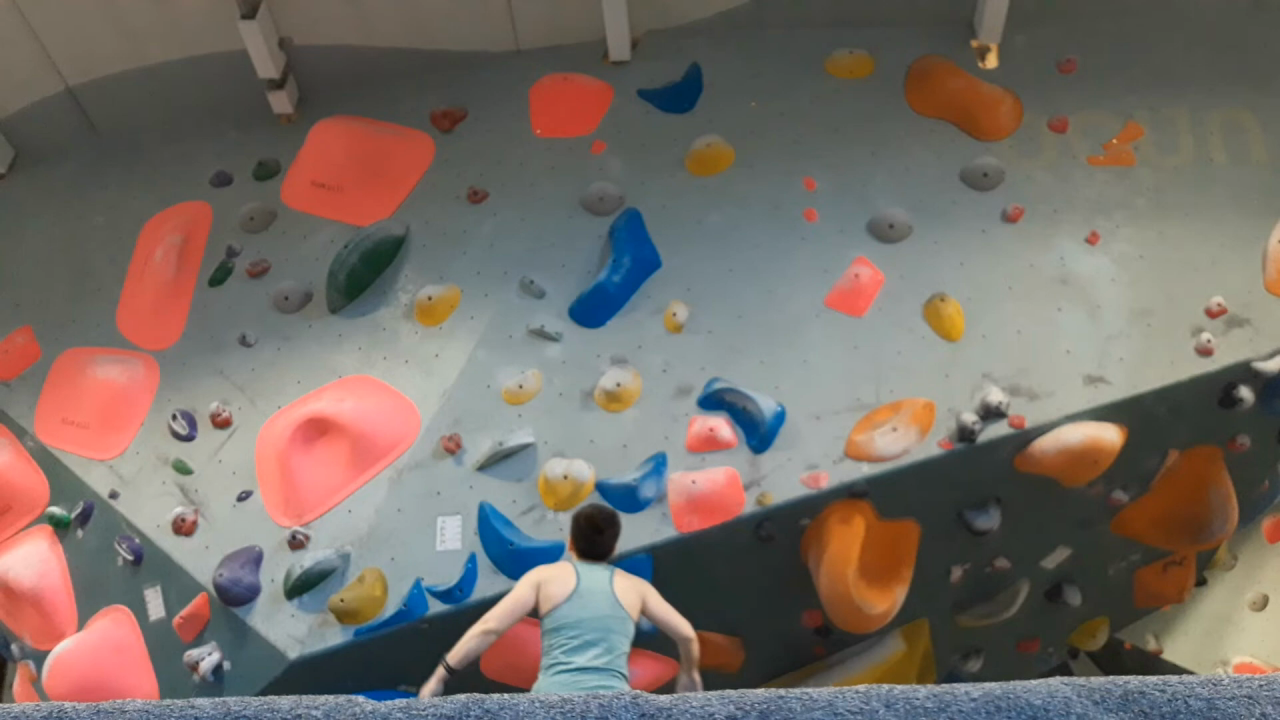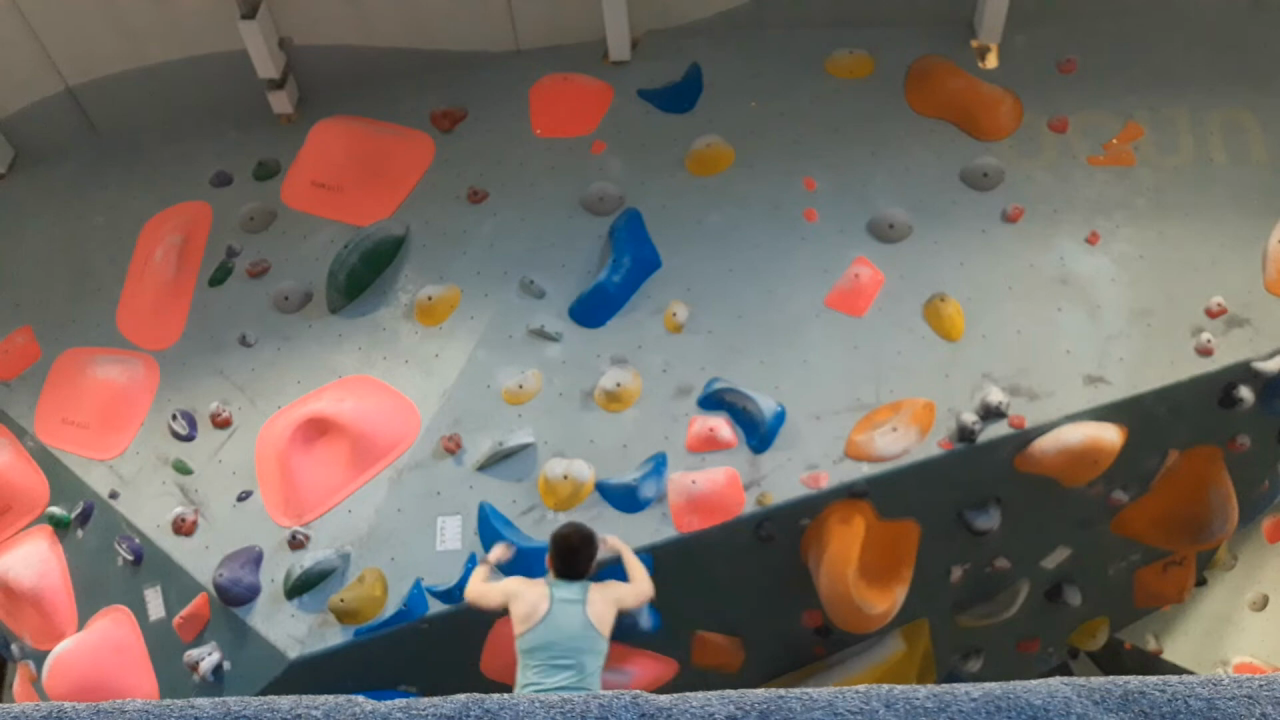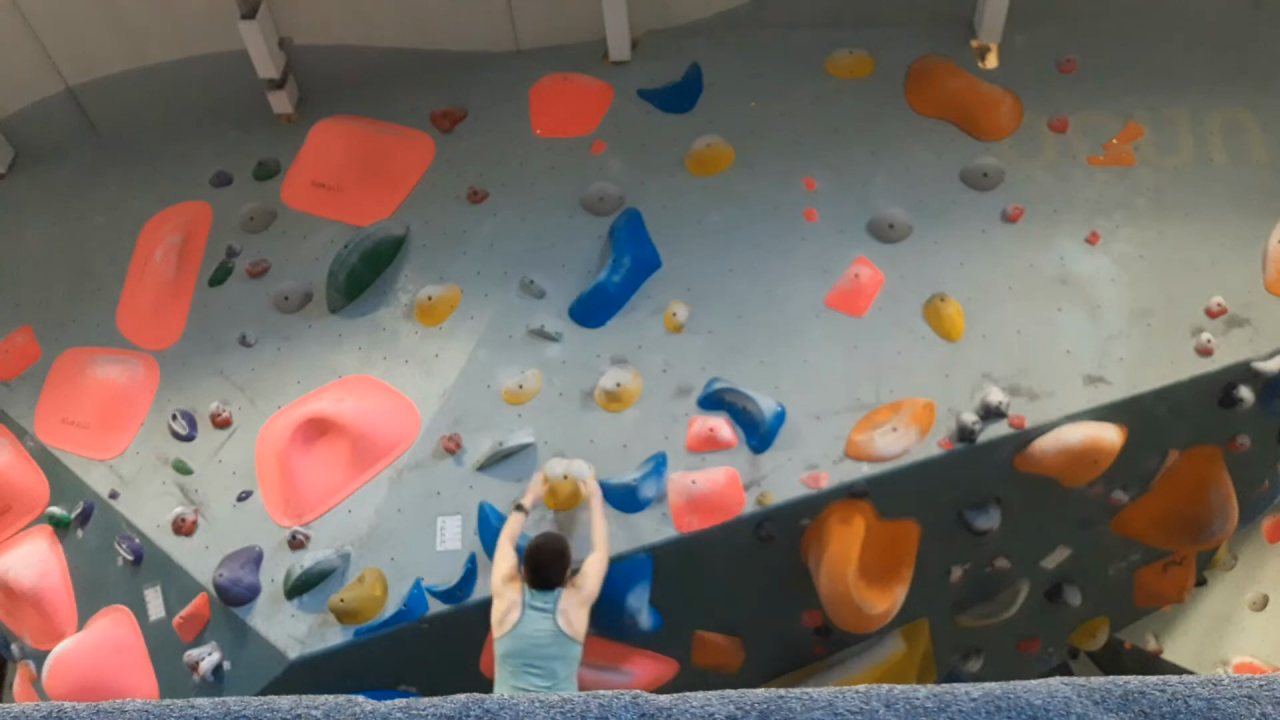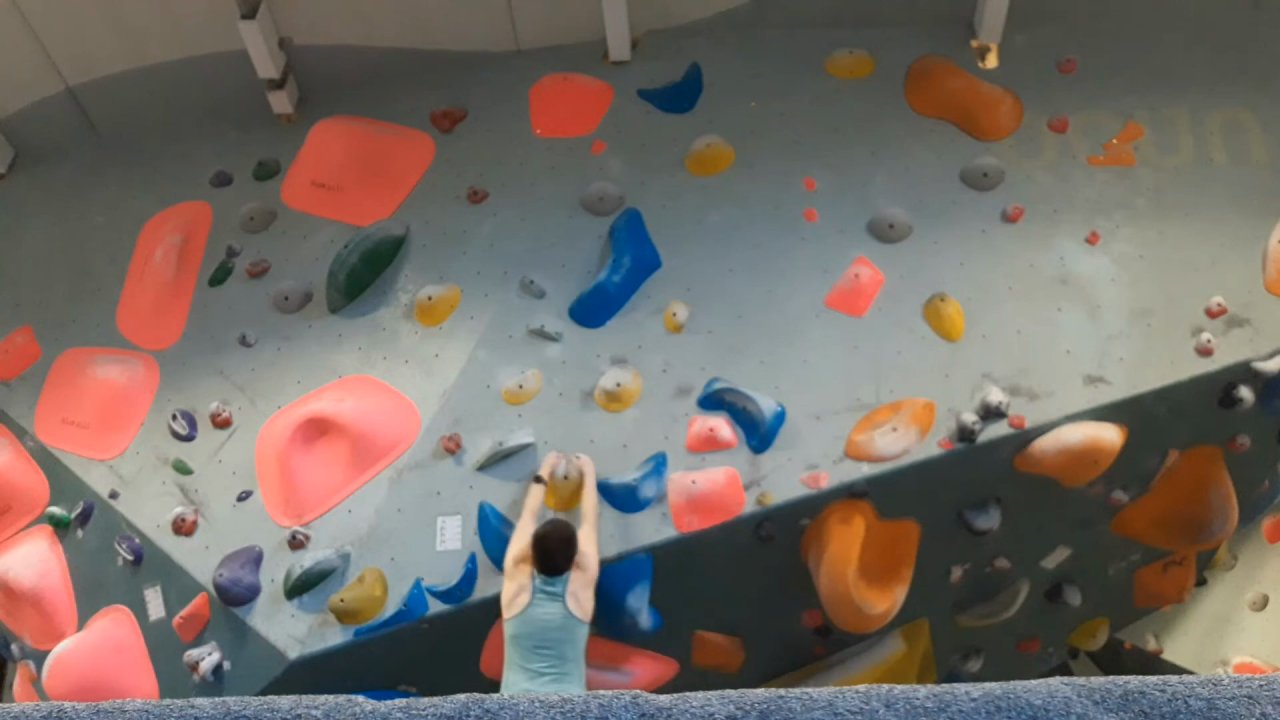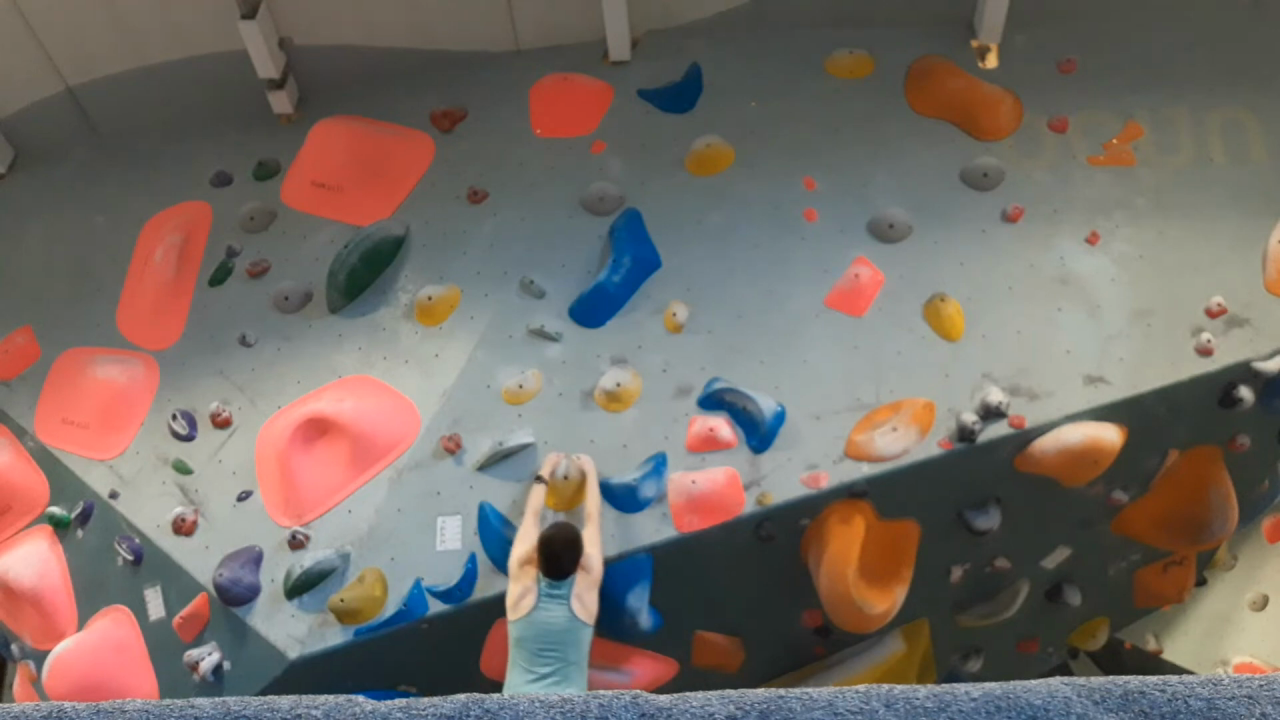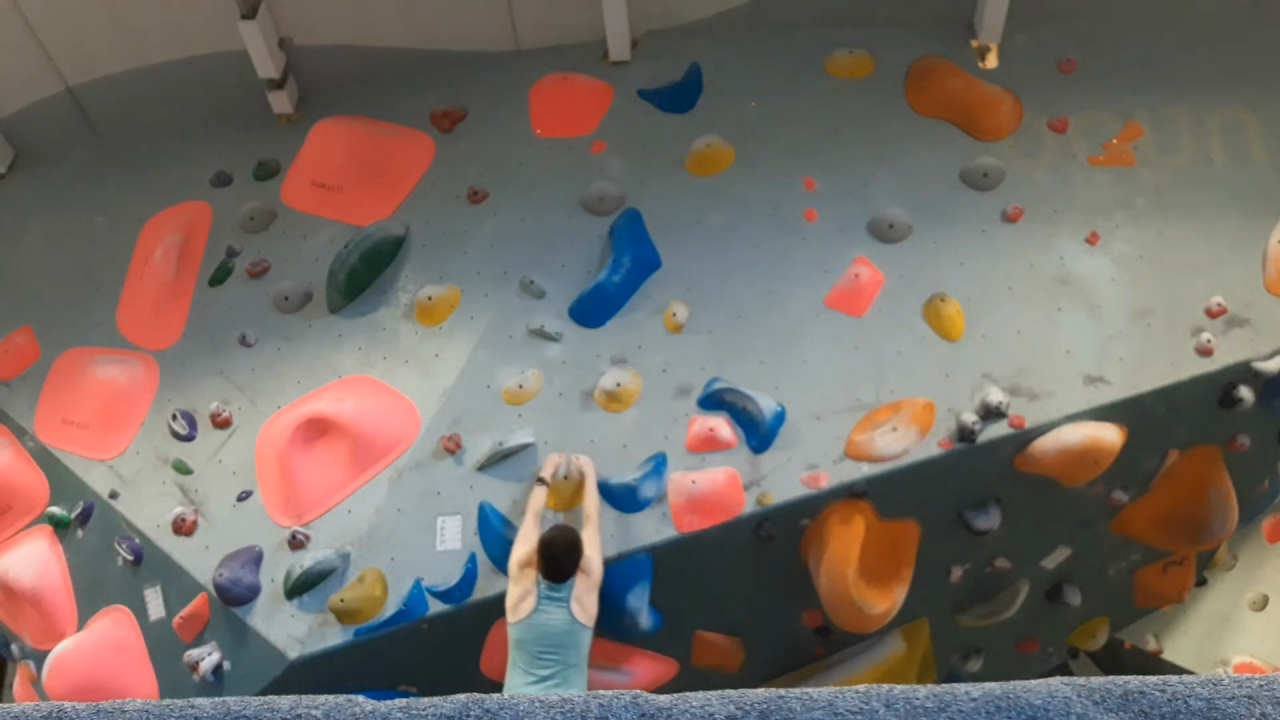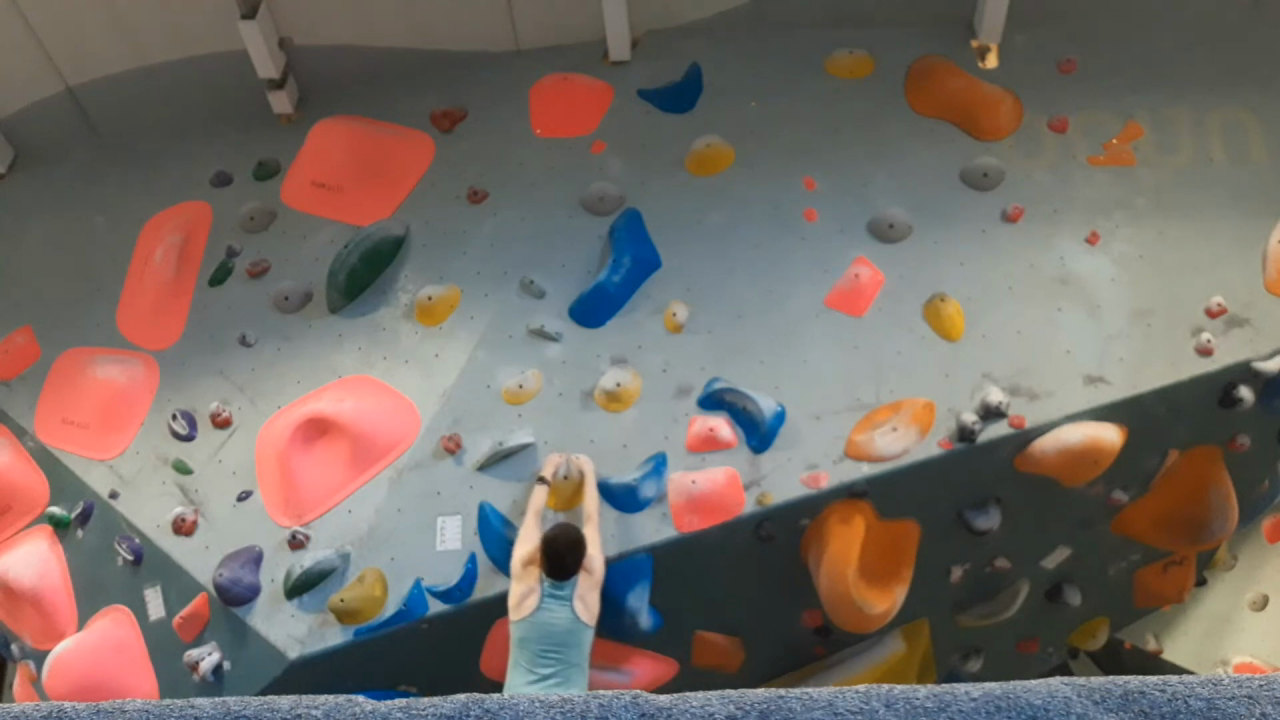
dt=0.4s
person 1, frame 1
left shoulder: (546, 577)
right shoulder: (634, 587)
left elbow: (490, 627)
right elbow: (687, 635)
left wrist: (442, 672)
right wrist: (689, 671)
person 1, frame 2
left shoulder: (522, 593)
right shoulder: (607, 597)
left elbow: (472, 592)
right elbow: (645, 587)
left wrist: (489, 561)
right wrist: (622, 549)
person 1, frame 3
left shoulder: (507, 597)
right shoulder: (577, 601)
left elbow: (505, 541)
right elbow: (600, 550)
left wrist: (528, 499)
right wrist: (595, 499)
person 1, frame 4
left shoulder: (516, 579)
right shoulder: (582, 583)
left elbow: (528, 516)
right elbow: (589, 520)
left wrist: (544, 473)
right wrist: (588, 473)
person 1, frame 5
left shoulder: (522, 581)
right shoulder: (586, 586)
left elbow: (531, 517)
right elbow: (592, 520)
left wrist: (544, 473)
right wrist: (590, 472)
person 1, frame 6
left shoulder: (522, 584)
right shoulder: (585, 589)
left elbow: (532, 518)
right elbow: (591, 522)
left wrist: (546, 475)
right wrist: (589, 474)
person 1, frame 7
left shoulder: (525, 583)
right shoulder: (588, 588)
left elbow: (532, 517)
right elbow: (591, 521)
left wrist: (546, 475)
right wrist: (588, 473)
